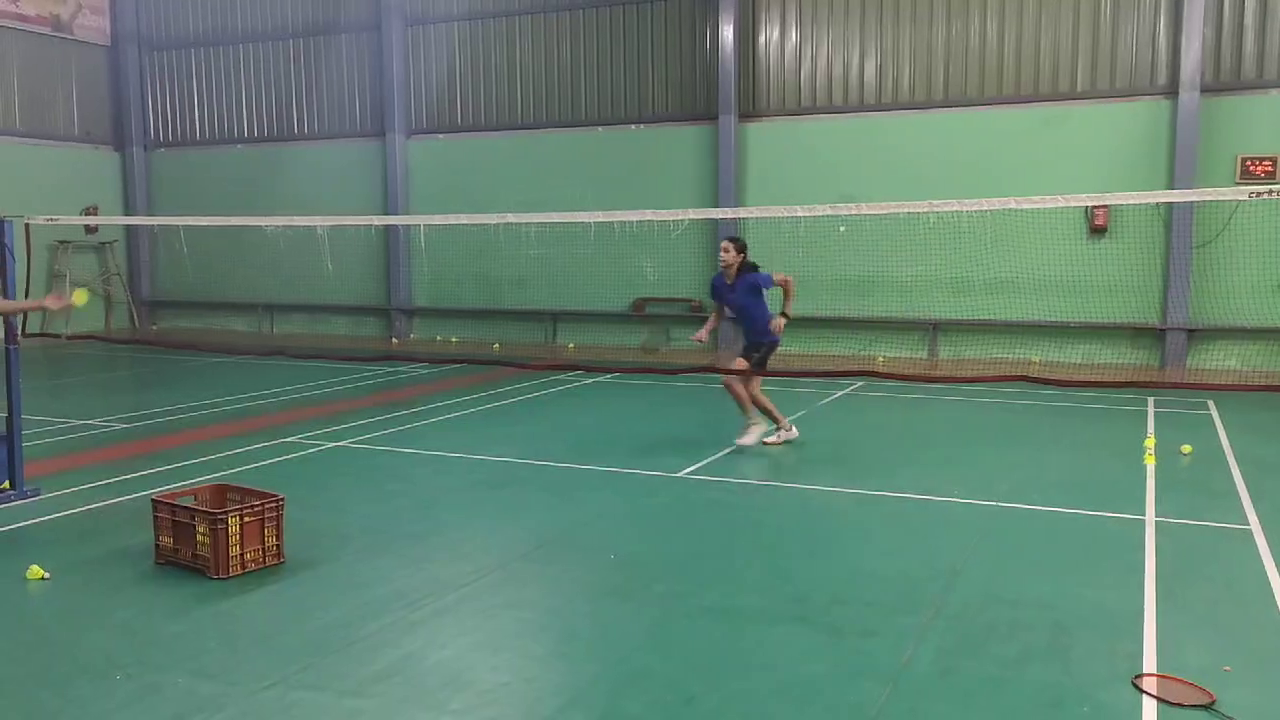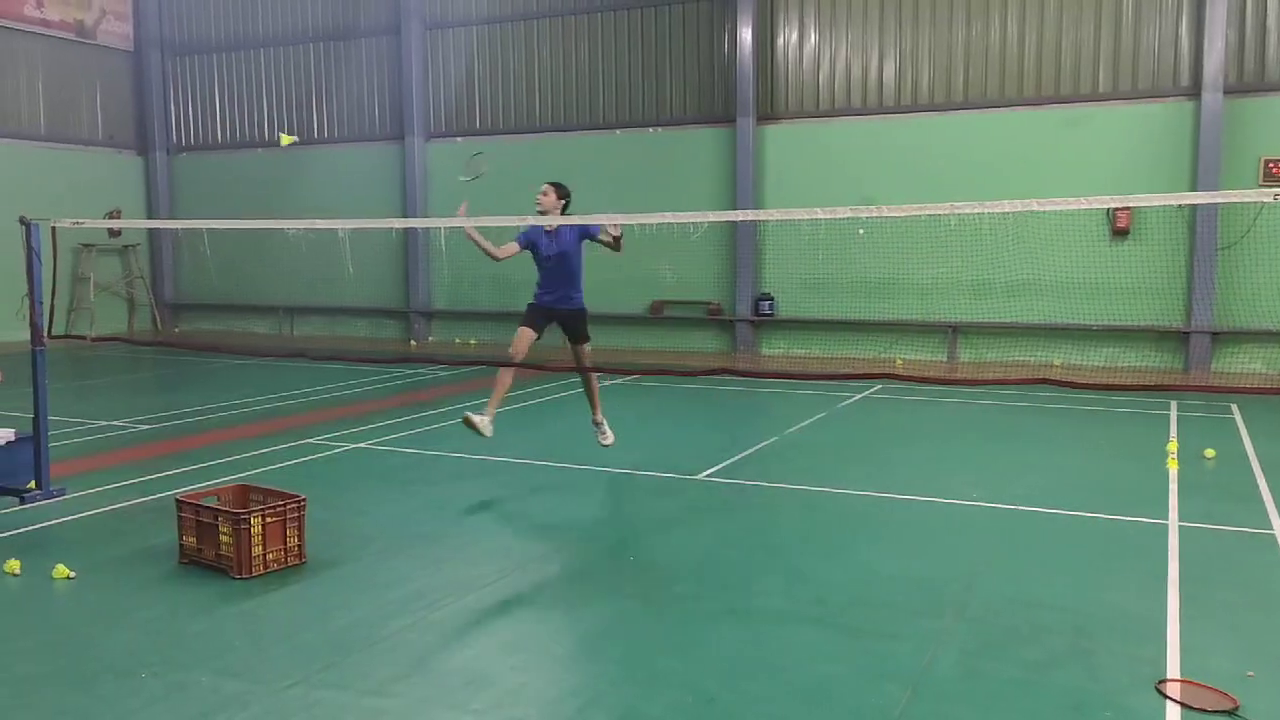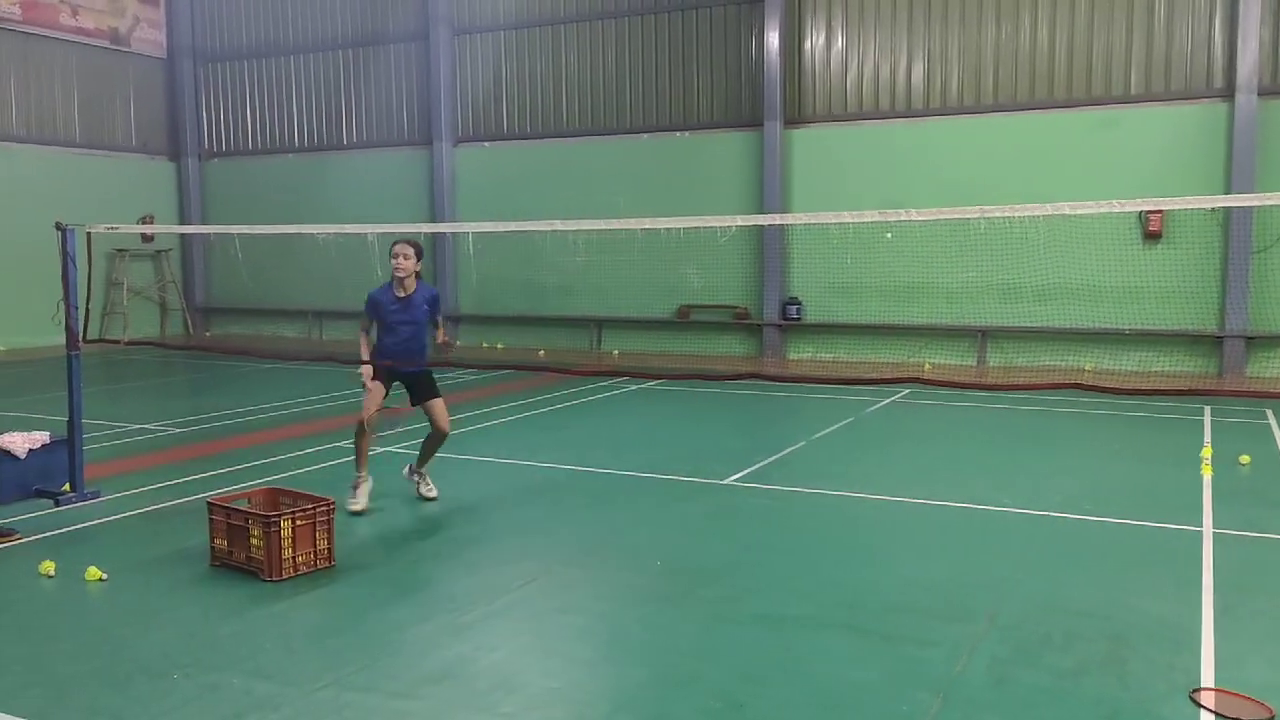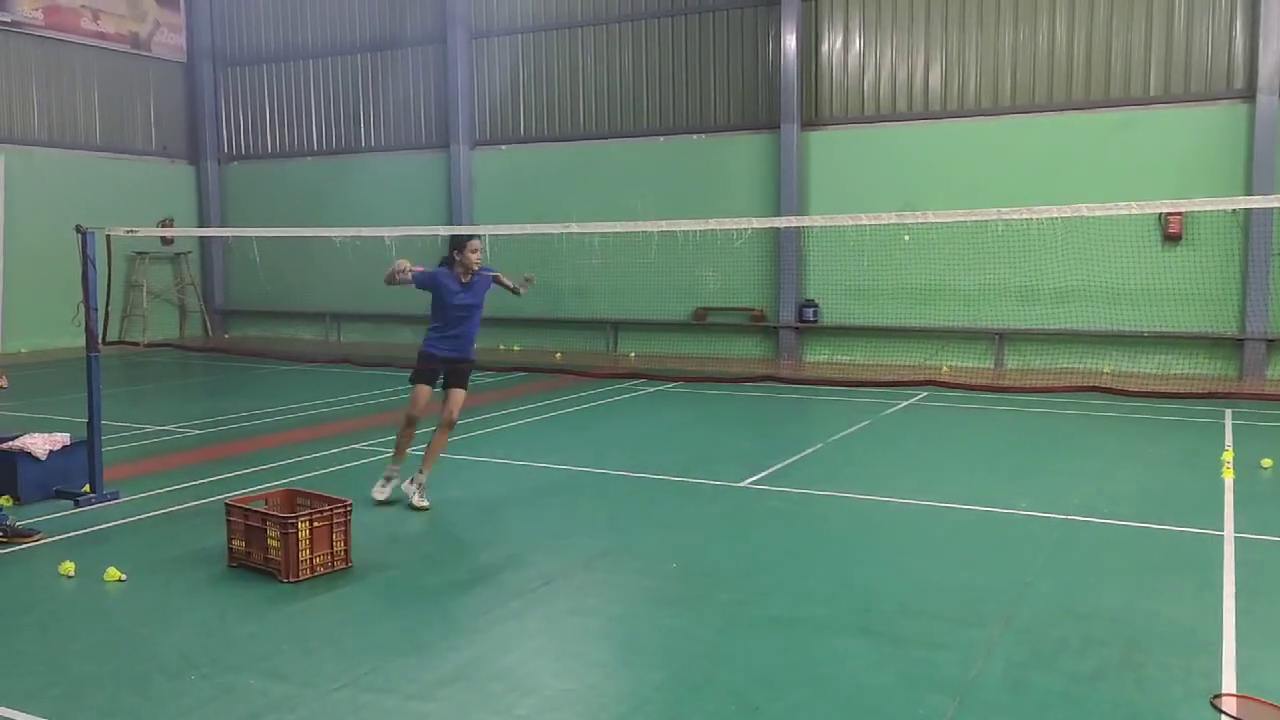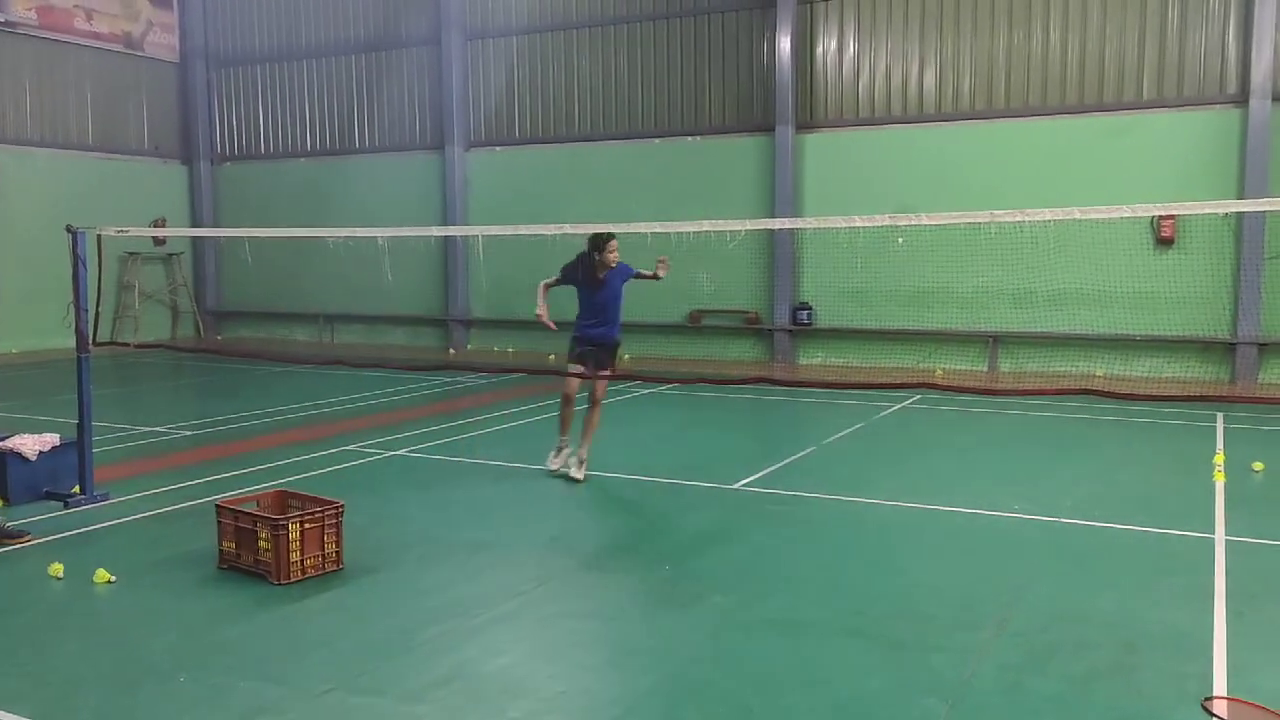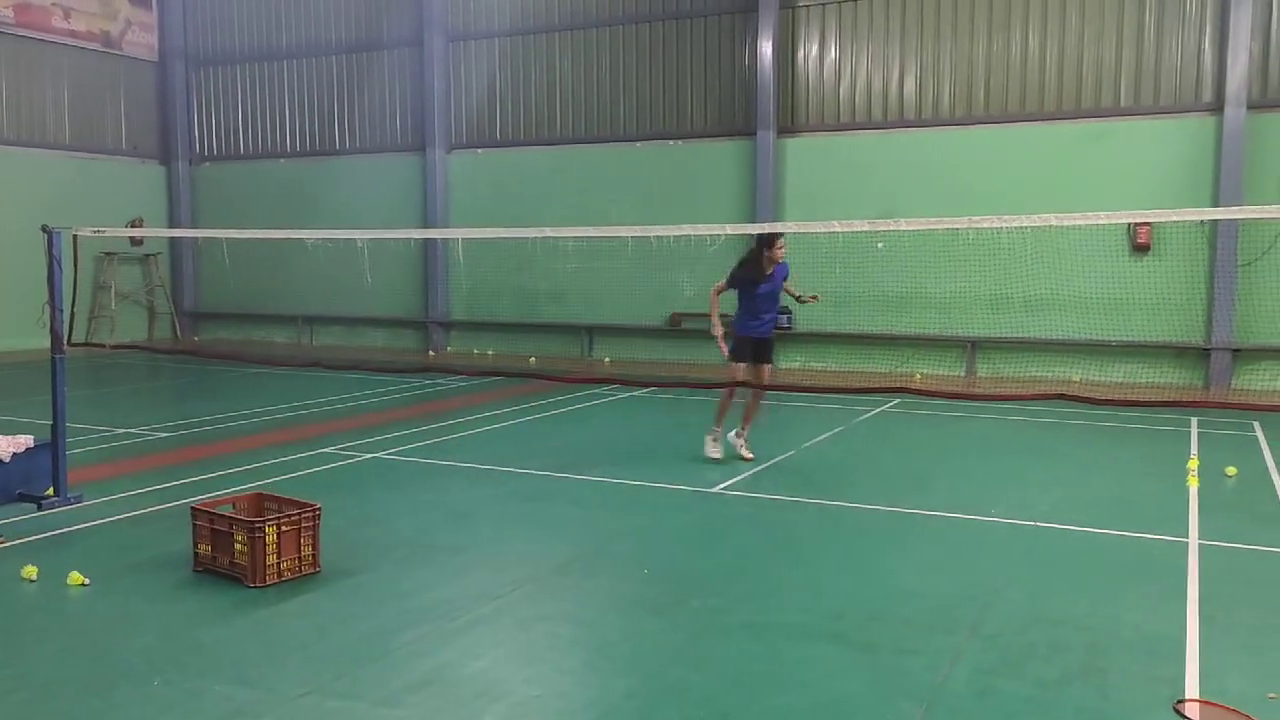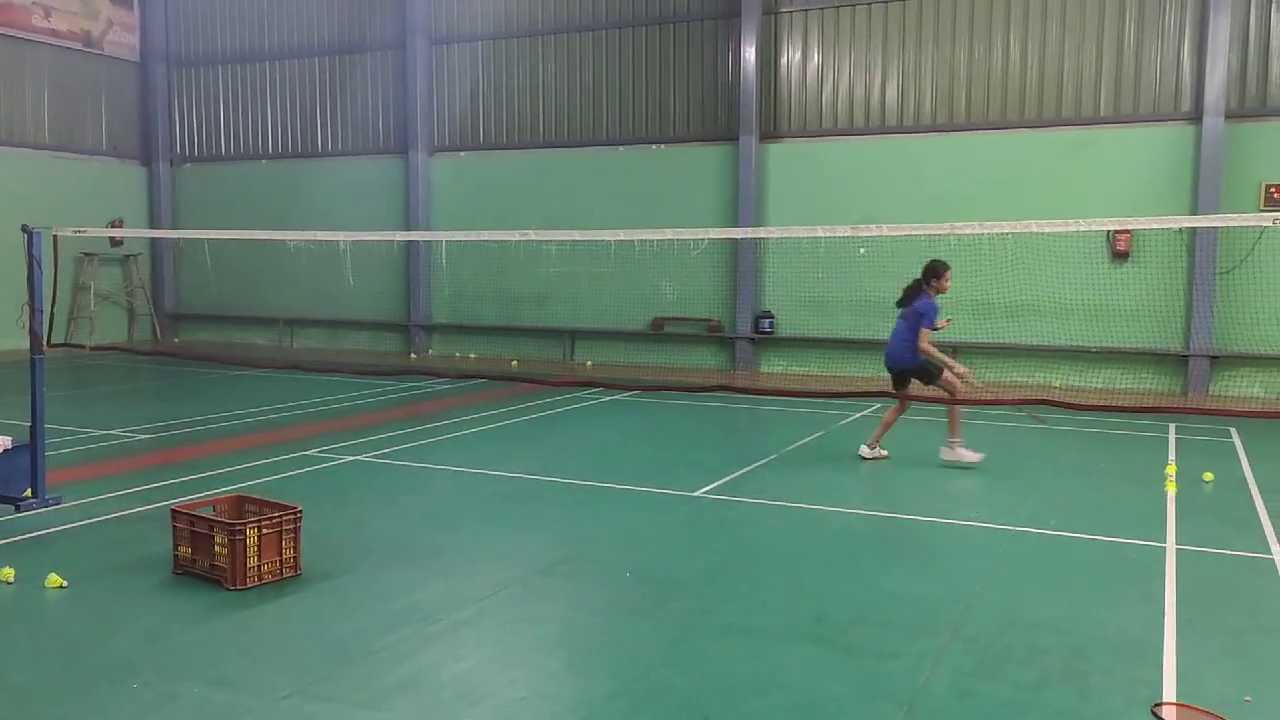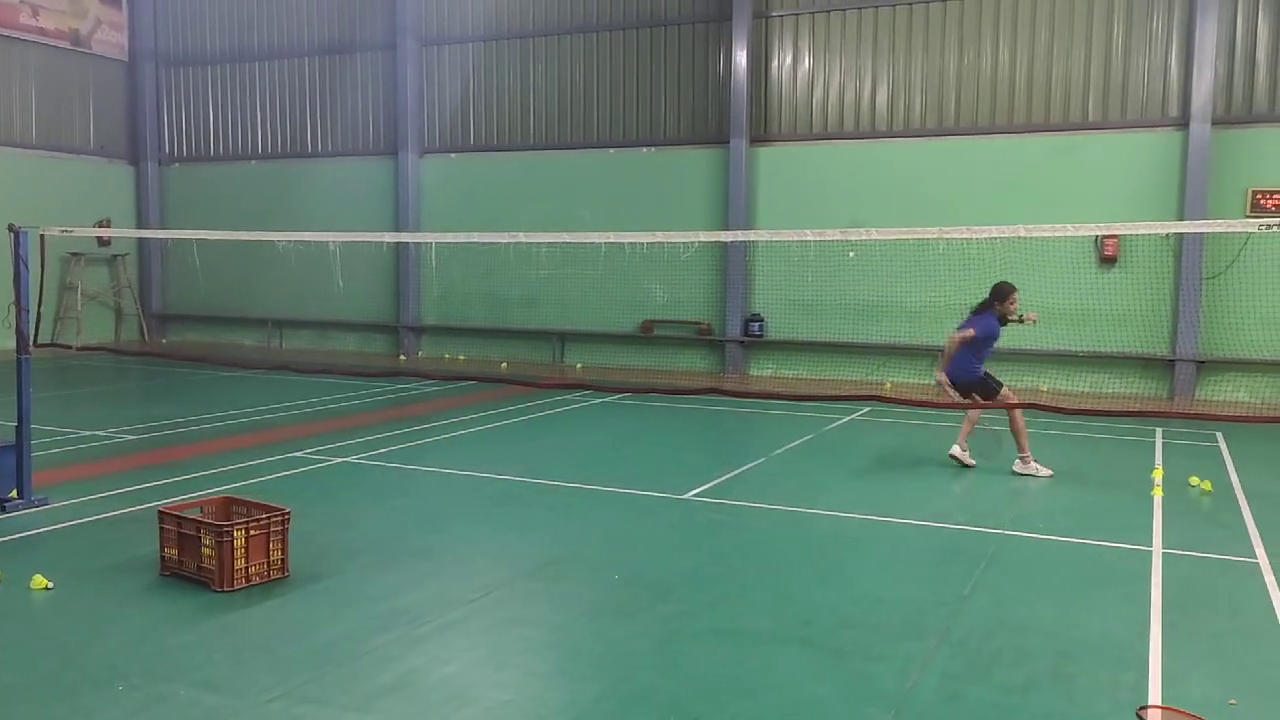
dt=0.5s
person 1, frame 1
left shoulder: (752, 279)
right shoulder: (718, 282)
left elbow: (788, 282)
right elbow: (718, 314)
left wrist: (784, 315)
right wrist: (705, 331)
left hip: (765, 338)
right hip: (750, 338)
left knee: (730, 380)
right knee: (752, 392)
left ankle: (754, 423)
right ankle: (785, 427)
person 1, frame 2
left shoulder: (577, 227)
right shoulder: (532, 233)
left elbow: (616, 248)
right elbow: (498, 254)
left wrist: (617, 237)
right wrist: (469, 230)
left hip: (572, 306)
right hip: (542, 304)
left knee: (584, 366)
right knee: (513, 357)
left ankle: (598, 420)
right ankle: (486, 418)
person 1, frame 3
left shoulder: (430, 295)
right shoulder: (377, 296)
left elbow: (438, 326)
right elbow: (364, 333)
left wrist: (443, 342)
right wrist: (365, 365)
left hip: (417, 369)
right hip: (383, 366)
left knee: (442, 428)
right knee: (364, 419)
left ankle: (418, 471)
right ankle: (361, 480)
person 1, frame 4
left shoulder: (483, 277)
right shoulder: (439, 277)
right elbow: (391, 281)
left wrist: (514, 288)
right wrist: (398, 268)
left hip: (462, 357)
right hip: (432, 352)
left knee: (449, 419)
right knee: (413, 416)
left ankle: (418, 482)
right ankle: (392, 472)
person 1, frame 5
left shoulder: (620, 270)
right shoulder: (579, 274)
left elbow: (638, 274)
right elbow: (544, 285)
left wrist: (657, 275)
right wrist: (541, 307)
left hip: (609, 339)
right hip: (582, 336)
left knee: (596, 398)
right knee: (568, 393)
left ankle: (580, 456)
right ankle: (562, 445)
person 1, frame 6
left shoulder: (782, 269)
right shoulder: (747, 274)
right elbow: (716, 291)
left wrist: (799, 297)
right wrist: (716, 322)
left hip: (765, 335)
right hip: (743, 333)
left knee: (759, 388)
right knee: (735, 384)
left ankle: (740, 435)
right ankle: (715, 433)
person 1, frame 7
left shoulder: (916, 296)
right shoulder: (930, 306)
right elbow: (923, 345)
left wrist: (934, 326)
right wrist: (952, 364)
left hip: (892, 357)
right hip: (909, 358)
left knee: (903, 403)
right knee: (957, 388)
left ankle: (871, 446)
right ankle: (953, 446)
person 1, frame 8
left shoulder: (987, 313)
right shoulder: (990, 326)
right elbow: (955, 339)
left wrist: (1021, 319)
right wrist: (941, 370)
left hip: (955, 372)
right hip: (968, 373)
left knee: (977, 402)
right knee: (1013, 404)
left ankle: (960, 447)
right ankle: (1025, 461)
